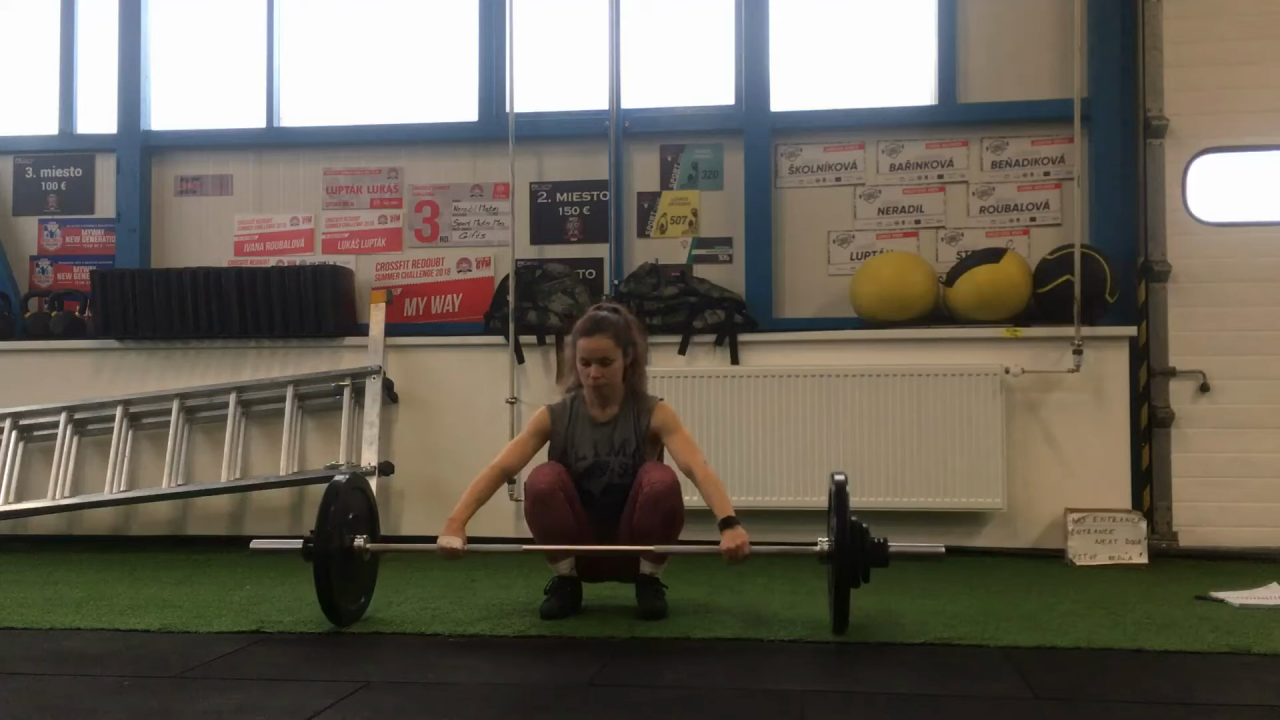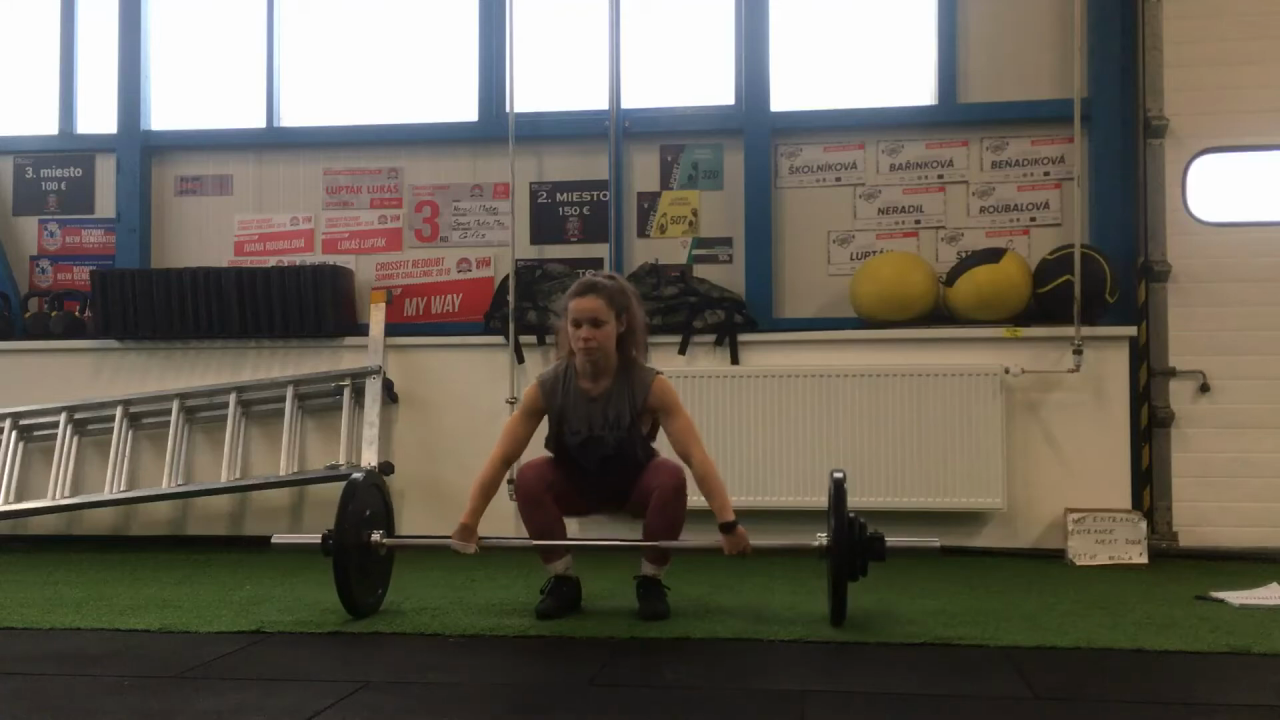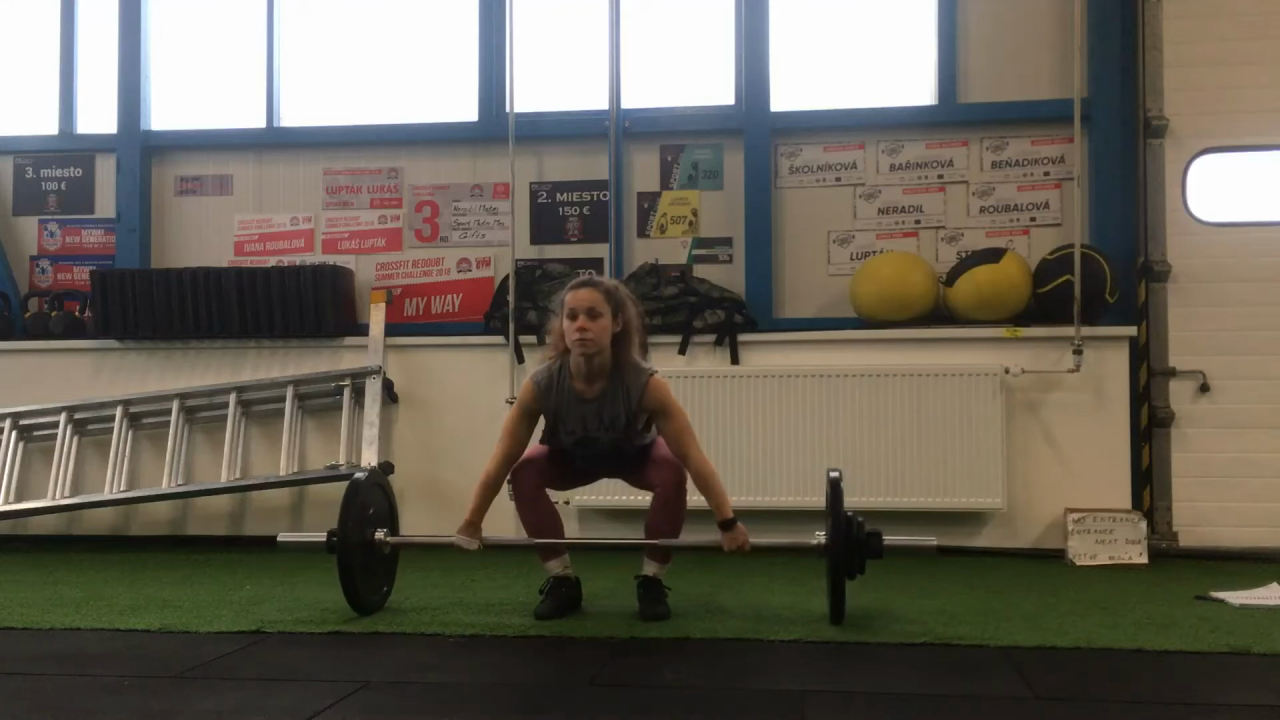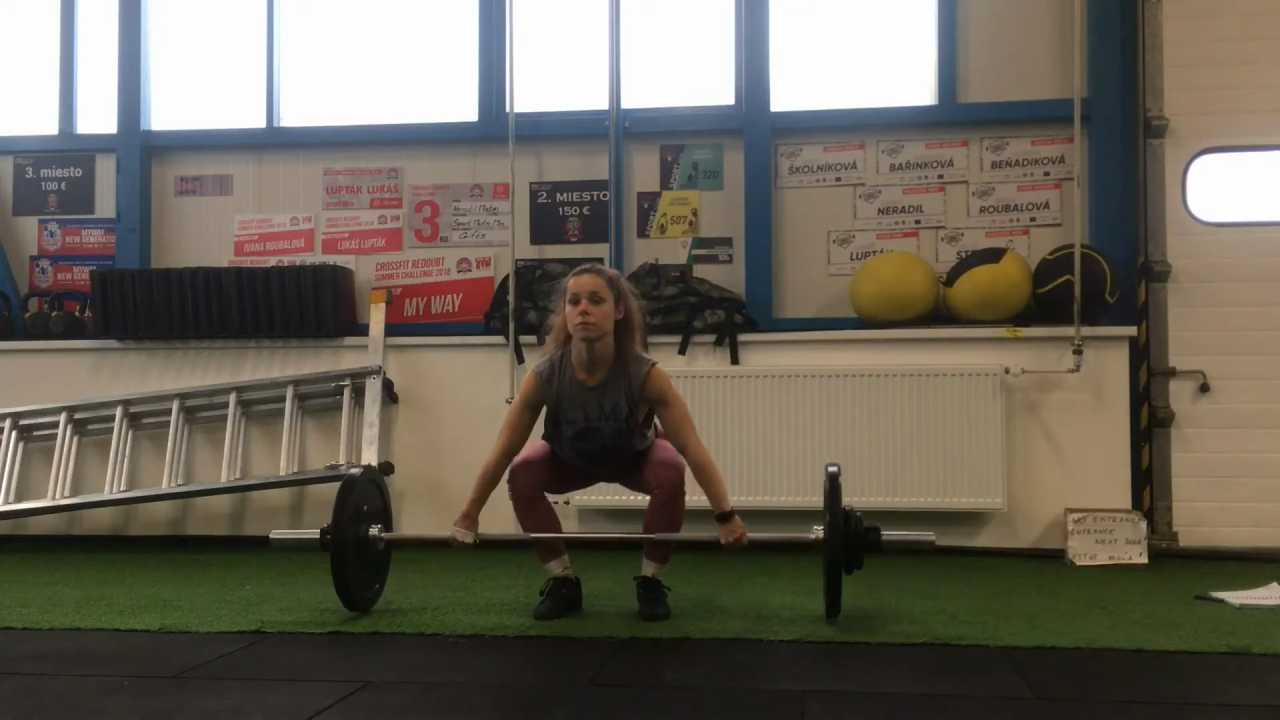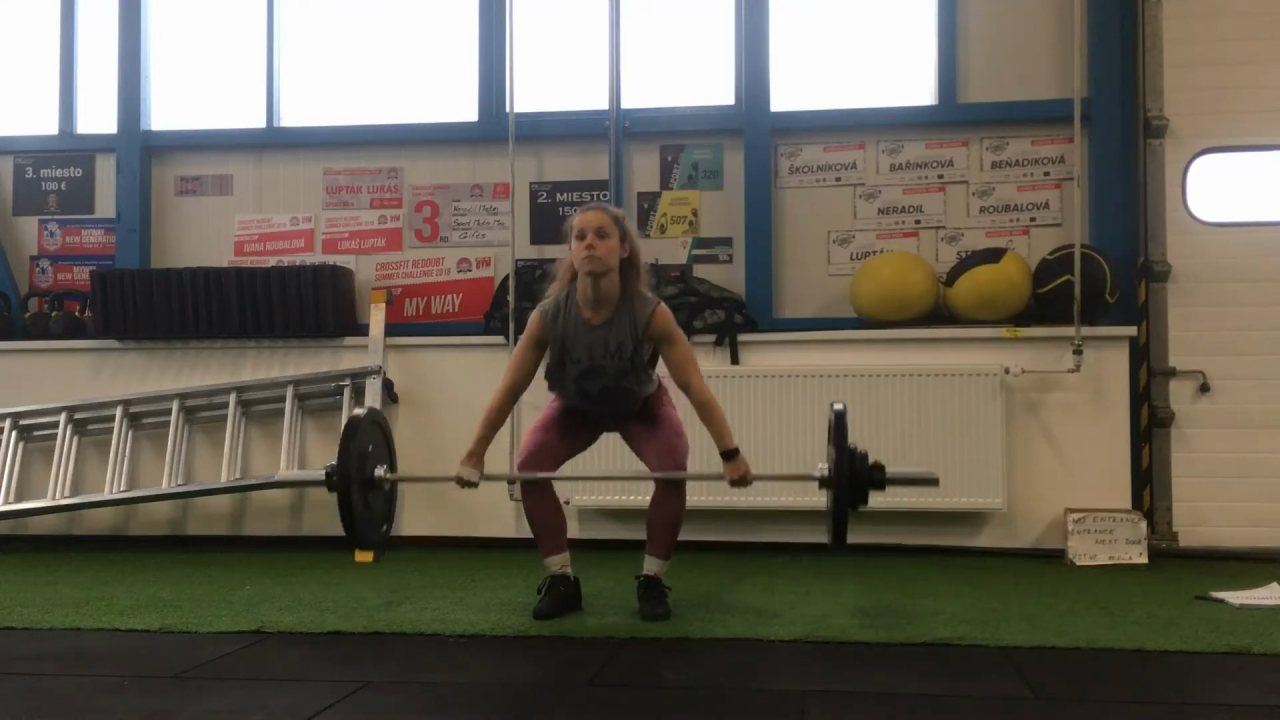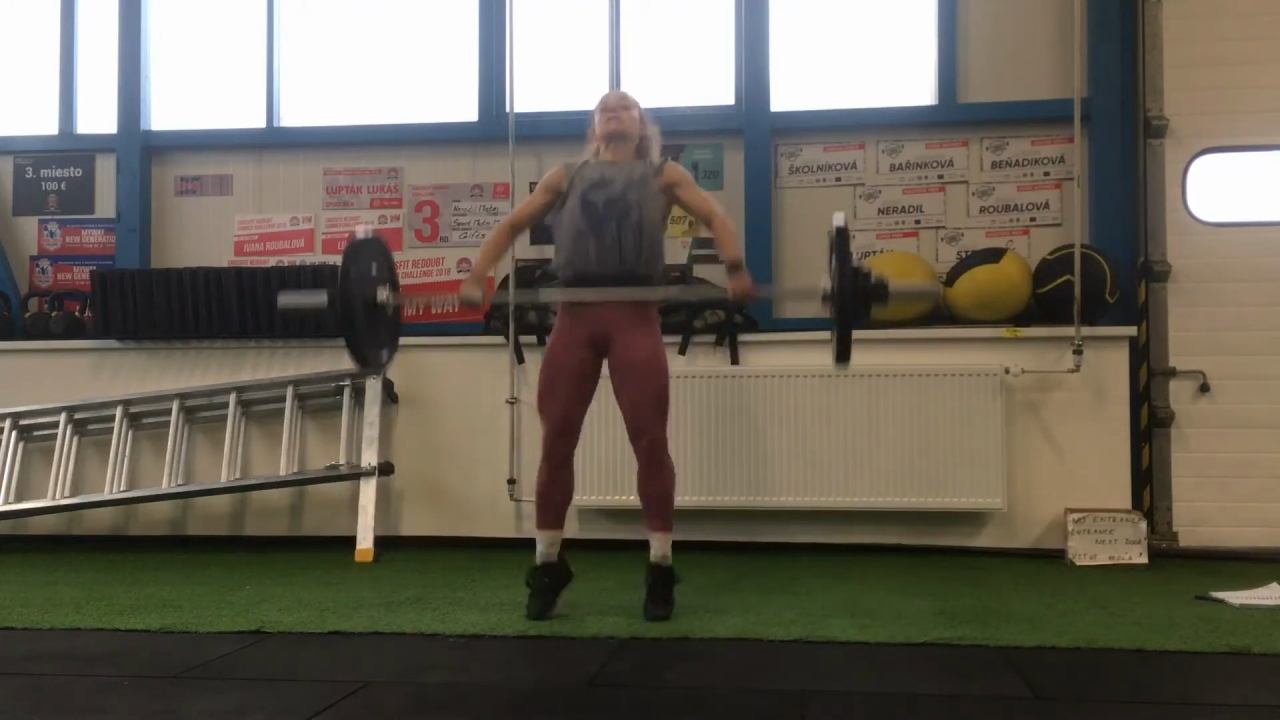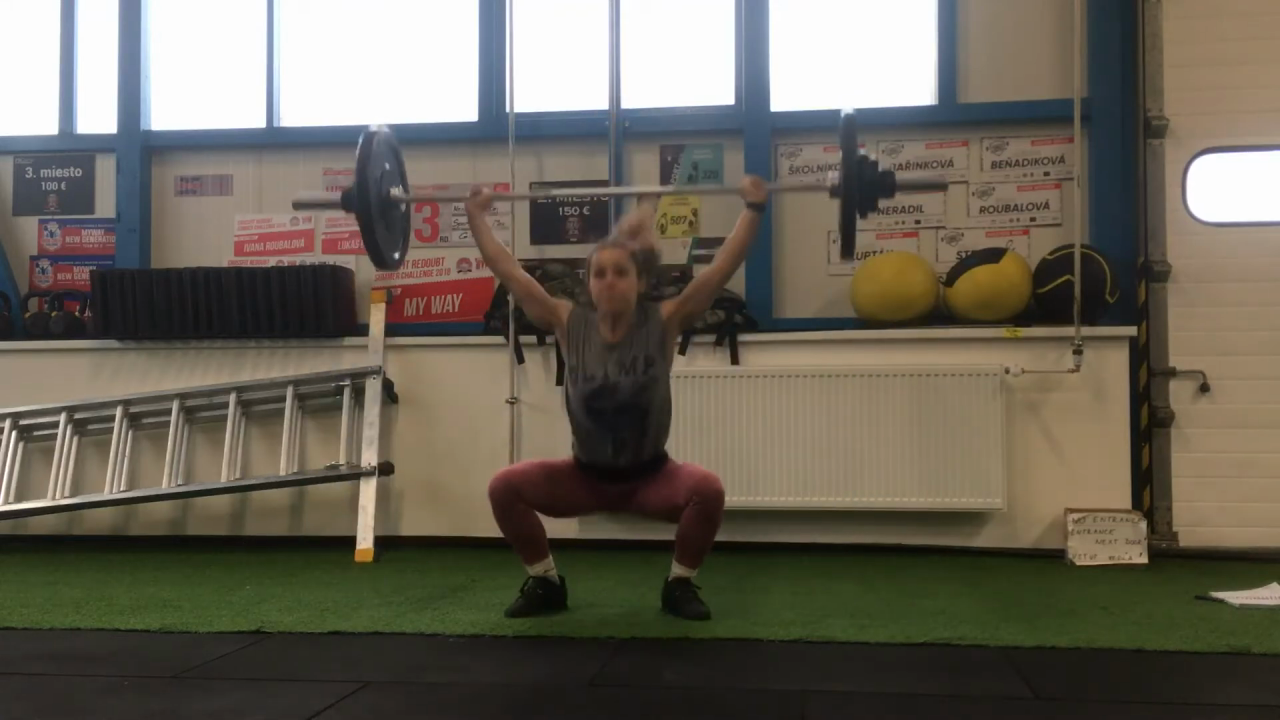
dt=0.4s
person 1, frame 1
left shoulder: (653, 413)
right shoulder: (554, 416)
left elbow: (698, 469)
right elbow: (500, 469)
left wrist: (729, 524)
right wrist: (456, 522)
left hip: (632, 545)
right hip: (578, 546)
left knee: (661, 481)
right knee: (543, 480)
left ankle: (649, 581)
right ankle: (566, 581)
person 1, frame 2
left shoulder: (649, 384)
right shoulder: (547, 386)
left elbow: (695, 456)
right elbow: (502, 458)
left wrist: (728, 524)
right wrist: (469, 523)
left hip: (633, 476)
right hip: (577, 479)
left knee: (670, 480)
right knee: (529, 479)
left ankle: (651, 581)
right ankle: (563, 580)
person 1, frame 3
left shoulder: (644, 384)
right shoulder: (541, 385)
left elbow: (691, 457)
right elbow: (502, 461)
left wrist: (728, 523)
right wrist: (472, 523)
left hip: (635, 454)
right hip: (572, 458)
left knee: (671, 474)
right knee: (524, 474)
left ankle: (651, 581)
right ankle: (562, 580)
person 1, frame 4
left shoulder: (645, 374)
right shoulder: (544, 376)
left elbow: (691, 447)
right elbow: (504, 449)
left wrist: (726, 517)
right wrist: (469, 515)
left hip: (635, 455)
right hip: (572, 458)
left knee: (670, 474)
right knee: (522, 476)
left ankle: (650, 582)
right ankle: (563, 580)
person 1, frame 5
left shoulder: (649, 312)
right shoulder: (549, 314)
left elbow: (694, 385)
right elbow: (511, 387)
left wrist: (730, 454)
right wrist: (476, 453)
left hip: (641, 405)
right hip: (577, 405)
left knee: (672, 469)
right knee: (530, 466)
left ankle: (652, 581)
right ankle: (561, 580)
person 1, frame 6
left shoulder: (662, 174)
right shoulder: (567, 176)
left elbow: (714, 216)
right elbow: (513, 222)
left wrist: (734, 267)
right wrist: (479, 272)
left hip: (635, 315)
right hip: (575, 314)
left knee: (650, 442)
right knee: (558, 441)
left ankle: (659, 567)
right ankle: (548, 563)
person 1, frame 7
left shoulder: (663, 325)
right shoulder: (569, 326)
left elbow: (721, 269)
right elbow: (509, 272)
left wrist: (753, 208)
right wrist: (477, 216)
left hip: (648, 476)
right hip: (586, 476)
left knee: (708, 491)
right knee: (505, 488)
left ankle: (679, 584)
right ankle: (545, 581)
